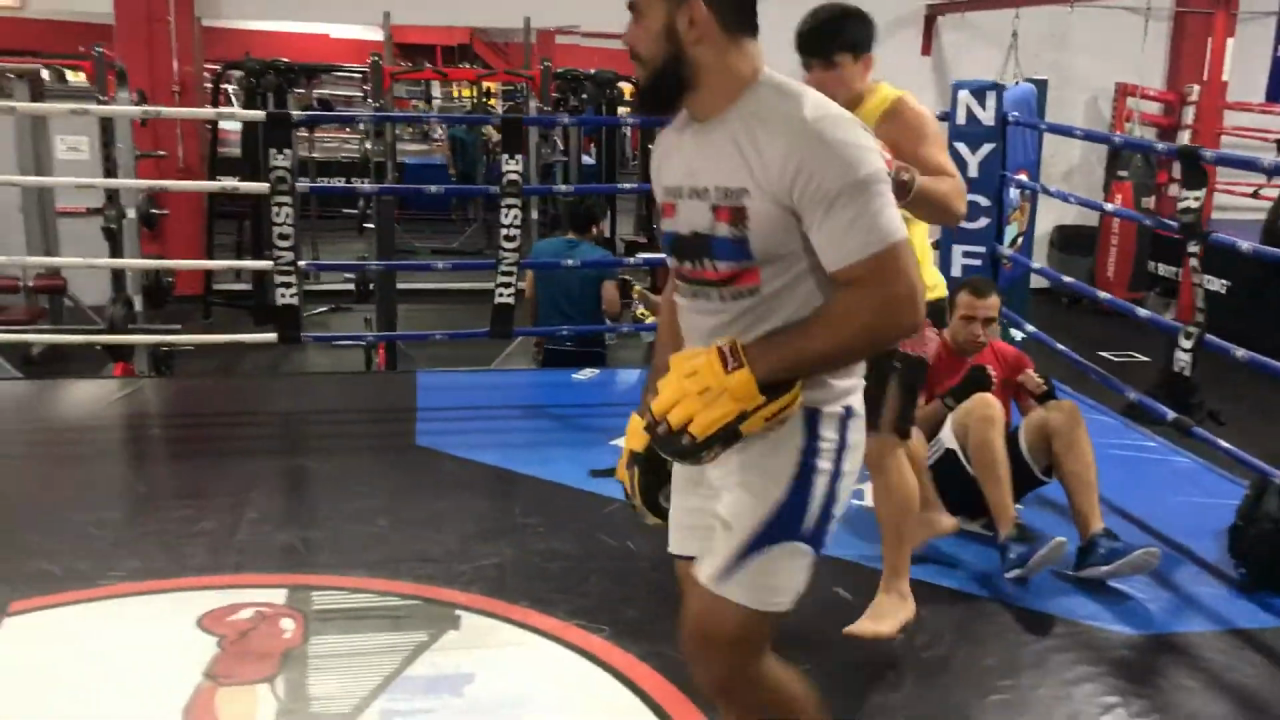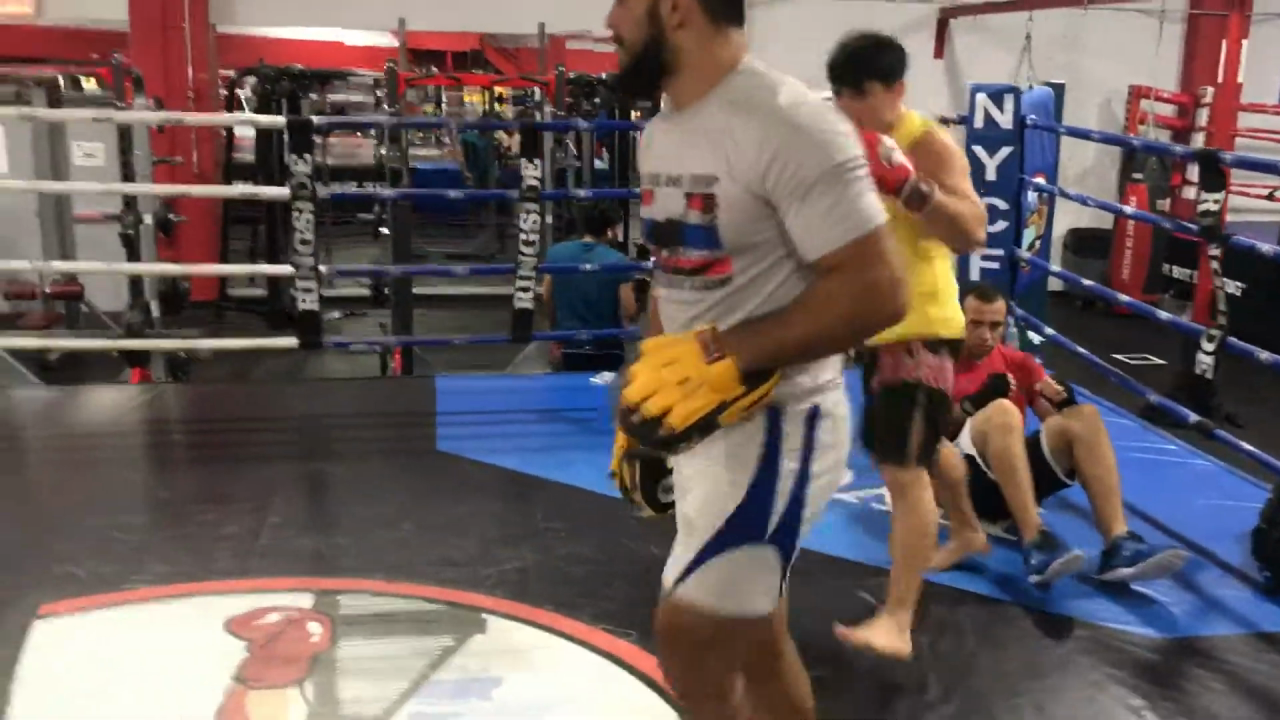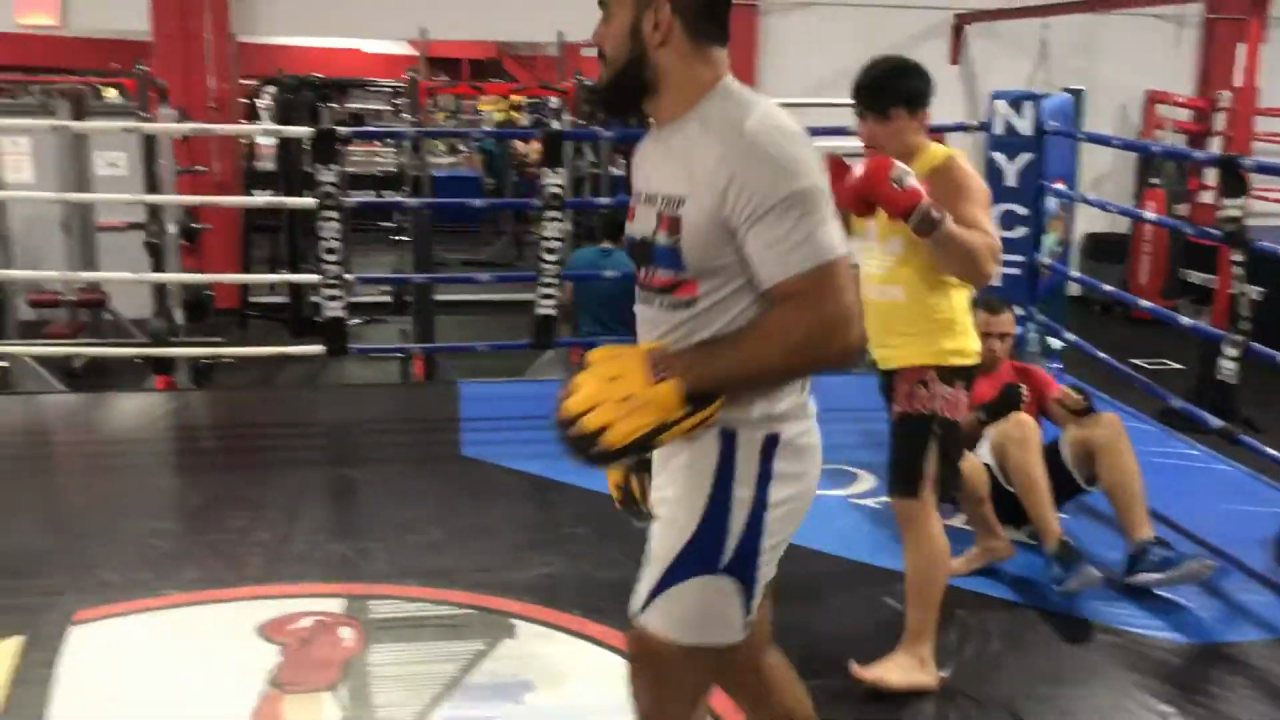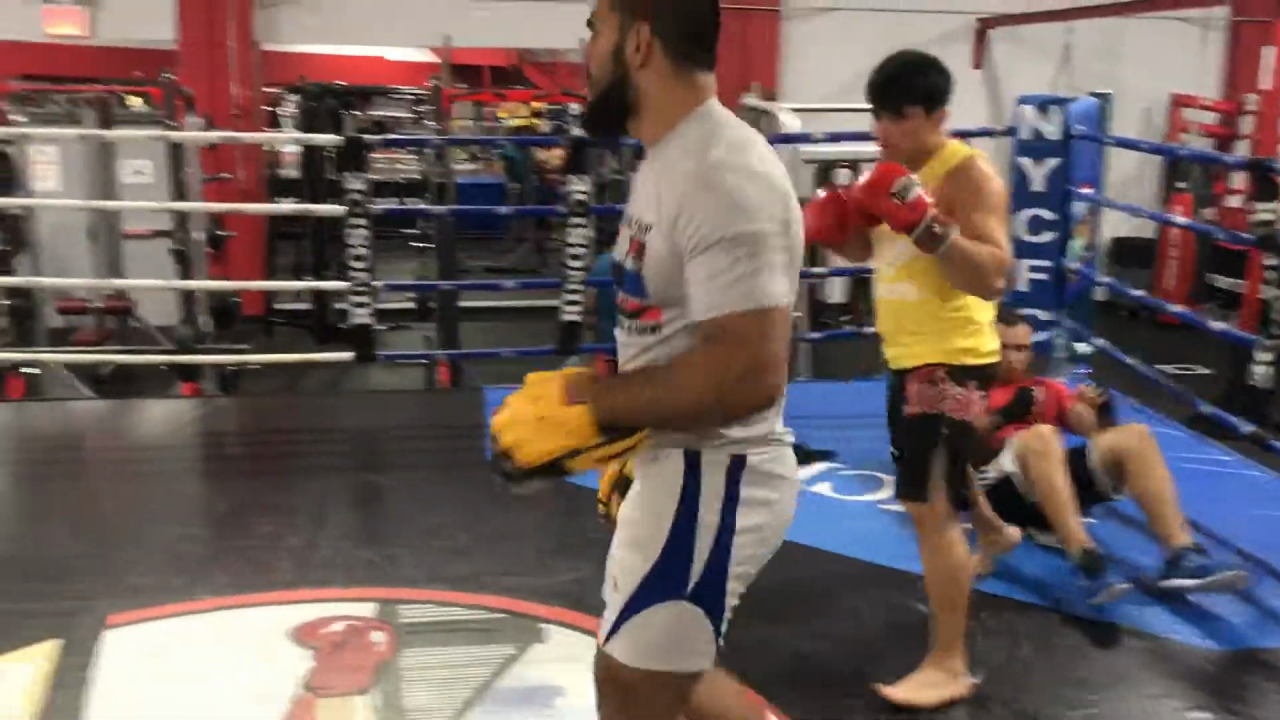
dt=0.1s
person 1, frame 1
left shoulder: (816, 139)
right shoulder: (674, 141)
left elbow: (895, 304)
left wrist: (750, 368)
right wrist: (659, 400)
left hip: (797, 433)
right hip: (712, 430)
left knee: (716, 647)
right knee: (708, 640)
person 1, frame 2
left shoulder: (790, 128)
right shoulder: (663, 132)
left elbow: (876, 290)
left wrist: (732, 358)
right wrist: (651, 384)
left hip: (777, 430)
right hip: (712, 428)
left knee: (686, 642)
right knee: (751, 633)
person 1, frame 3
left shoulder: (759, 149)
right shoulder: (659, 146)
left elbow: (831, 323)
left wrist: (675, 379)
right wrist: (612, 400)
left hip: (742, 452)
right hip: (689, 442)
right knee: (737, 656)
person 1, frame 4
left shoulder: (722, 176)
right shoulder: (669, 161)
left elbow: (746, 371)
left wrist: (594, 406)
right wrist: (617, 429)
left hip: (711, 484)
right hip: (678, 469)
person 2, frame 1
left shoulder: (900, 116)
left elbow: (953, 204)
left wrist: (886, 171)
left knee: (880, 443)
right knee: (883, 435)
left ankle: (895, 592)
right ankle: (930, 516)
person 2, frame 2
left shoulder: (928, 145)
left elbow: (971, 231)
left wrist: (909, 186)
left hip: (921, 332)
right hip: (876, 329)
left knee: (904, 469)
right knee: (916, 449)
left ankle: (896, 620)
person 2, frame 3
left shoulder: (949, 175)
right shoulder: (869, 172)
left elbow: (983, 266)
right elbow: (847, 248)
left wrist: (921, 212)
right wrist: (832, 203)
left hip: (935, 359)
right hip: (892, 353)
left knee: (912, 503)
right knee: (928, 479)
left ankle: (917, 656)
person 2, frame 4
left shoulder: (969, 176)
right shoulder: (897, 167)
left elbow: (993, 278)
right elbow: (876, 250)
left wrist: (922, 223)
right wrist: (839, 227)
left hip: (950, 362)
right hip: (906, 356)
left knee: (929, 509)
right knee: (936, 486)
left ankle: (947, 665)
person 3, frame 1
left shoulder: (1009, 358)
left elbow: (1041, 420)
left wrist: (1044, 398)
right wrist: (952, 398)
left hip: (994, 474)
right hip: (938, 475)
left knee: (1063, 412)
right knee: (983, 405)
left ankle: (1094, 541)
right ankle: (1011, 538)
person 3, frame 2
left shoulder: (1017, 363)
left elbow: (1054, 418)
left wrist: (1064, 404)
right wrist: (971, 404)
left hip: (1013, 474)
right hip: (960, 477)
left knee: (1084, 417)
right knee: (1002, 412)
left ankle: (1118, 543)
right ankle: (1036, 543)
person 3, frame 3
left shoulder: (1028, 375)
left elbow: (1072, 423)
left wrist: (1081, 412)
right wrist: (985, 412)
left hip: (1034, 473)
right hip: (982, 480)
left knee: (1106, 425)
right knee: (1020, 425)
left ankle: (1144, 548)
right ankle: (1059, 551)
person 3, frame 4
left shoulder: (1047, 389)
left elbow: (1096, 430)
left wrist: (1102, 411)
right wrist: (1002, 415)
left hip: (1057, 476)
right hip: (1001, 484)
left knee: (1134, 436)
right knee: (1041, 436)
left ankle: (1181, 554)
right ankle: (1086, 559)
